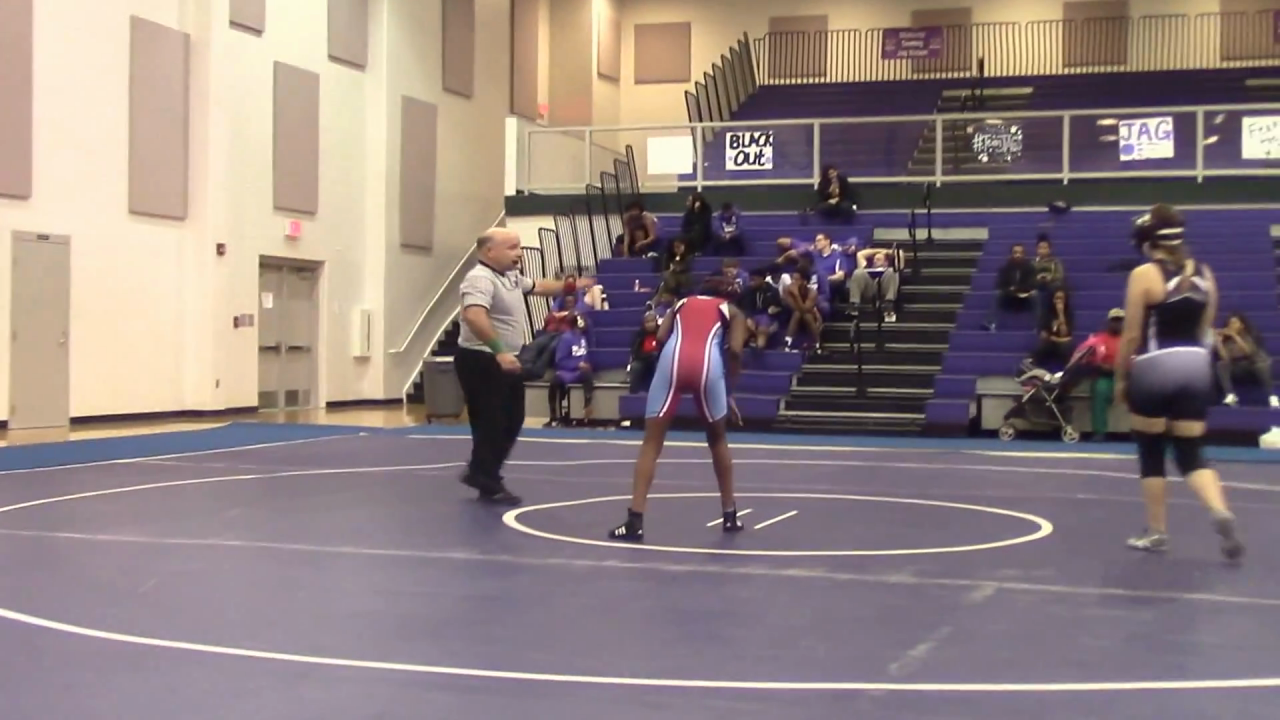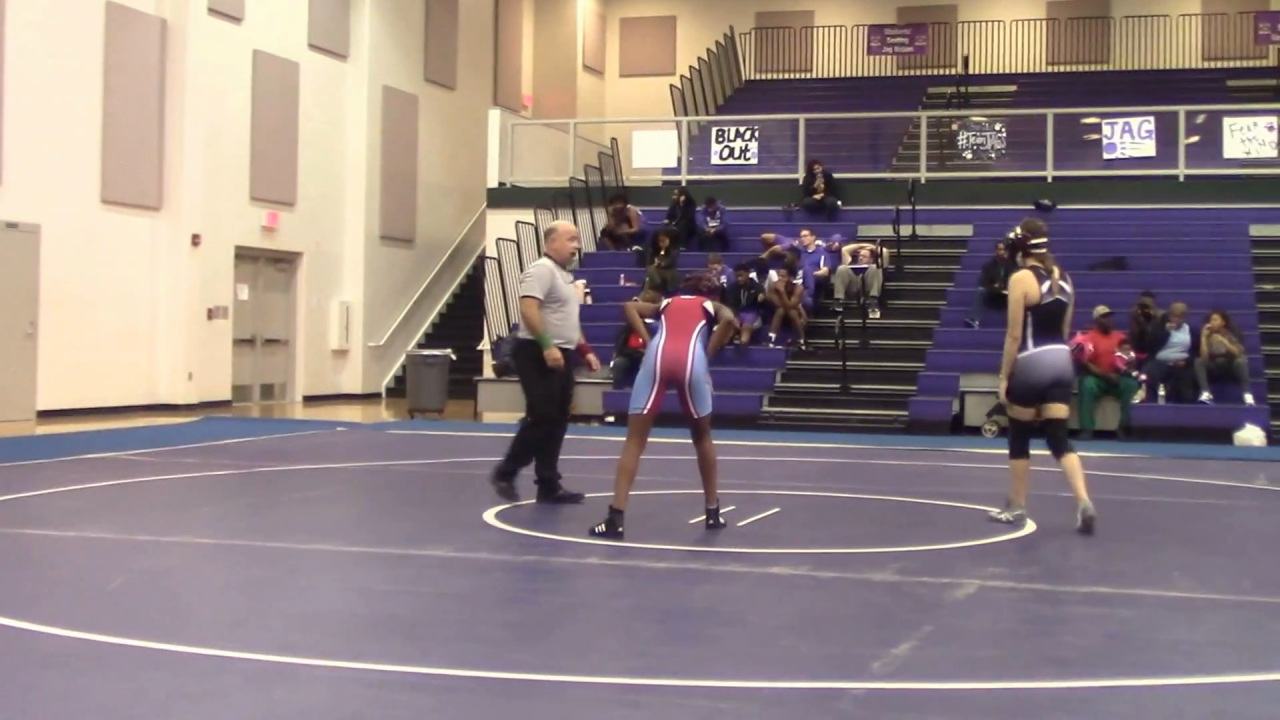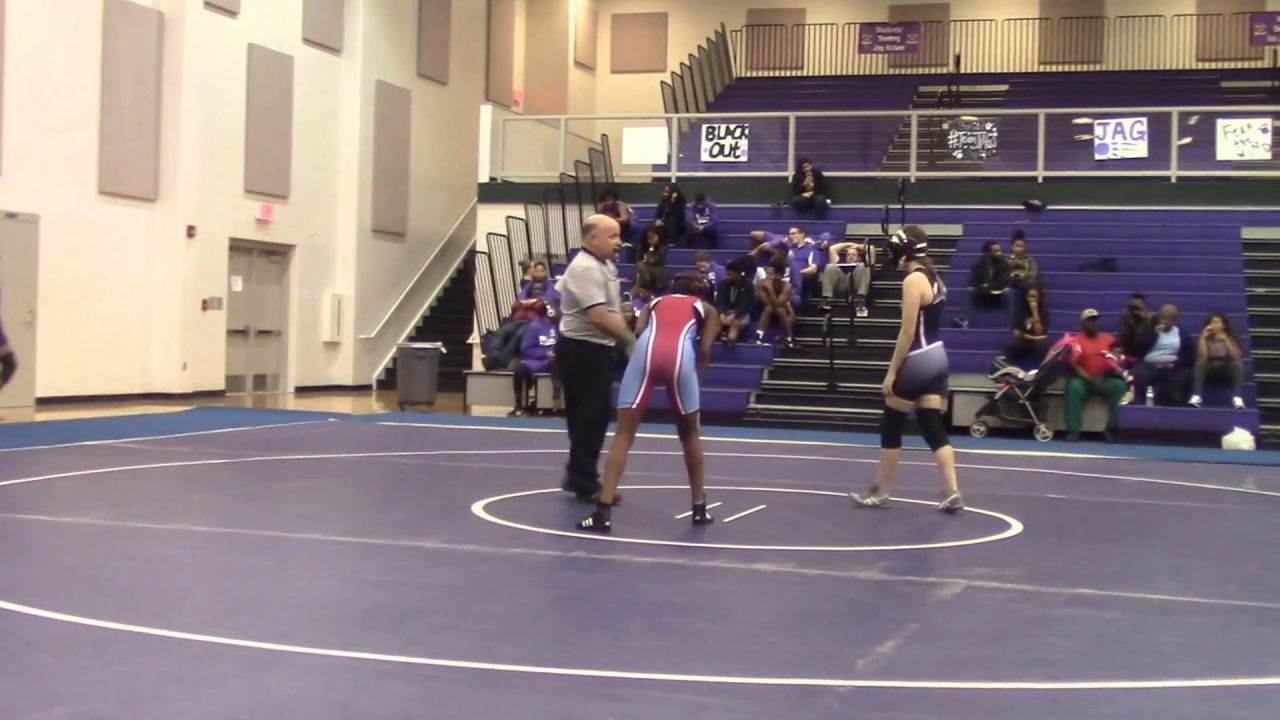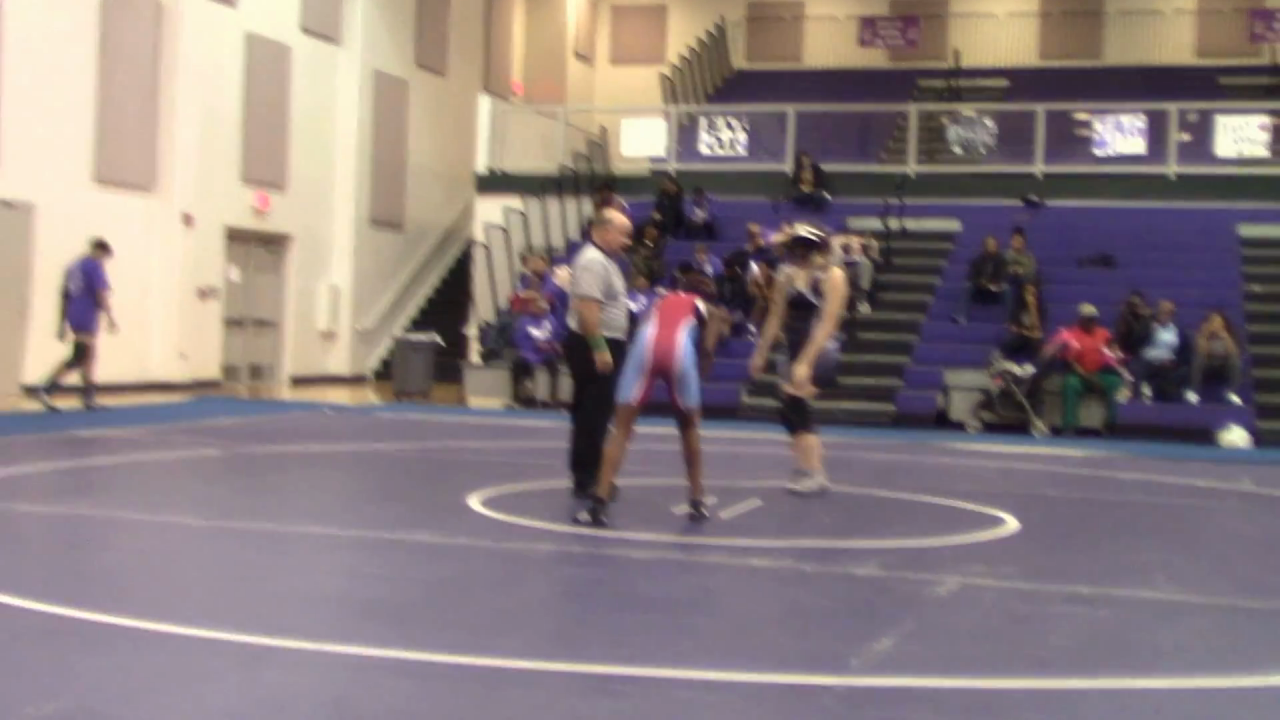
dt=1s
person 1, frame 1
left shoulder: (1144, 274)
right shoulder: (1203, 273)
left elbow: (1131, 336)
right elbow: (1204, 331)
left wrist: (1121, 378)
left hip: (1155, 367)
right hip: (1196, 367)
left knee: (1150, 454)
right knee: (1192, 456)
left ankle: (1156, 533)
right ankle: (1221, 513)
person 1, frame 2
left shoulder: (1021, 279)
right shoulder: (1063, 278)
left elbow: (1014, 334)
right elbow: (1065, 330)
left wrist: (1004, 377)
left hip: (1031, 363)
right hip: (1061, 361)
left knee: (1018, 439)
right knee: (1060, 439)
left ankle: (1015, 508)
right ankle: (1083, 502)
person 1, frame 3
left shoulder: (913, 281)
right shoulder: (933, 278)
left elbow: (908, 332)
left wrist: (892, 372)
left hip: (917, 360)
right hip: (936, 356)
left knee: (891, 426)
right knee: (934, 429)
left ankle: (880, 491)
right ankle: (952, 492)
person 1, frame 4
left shoulder: (832, 276)
right shoulder: (787, 273)
left elbow: (828, 324)
right elbow: (777, 316)
left wrist: (805, 362)
right wrist: (761, 352)
left hip: (818, 351)
right hip: (795, 350)
left knee: (792, 409)
right knee: (800, 414)
left ankle: (808, 472)
right ankle: (815, 474)
person 2, frame 1
left shoulder: (511, 275)
right shoulder: (480, 279)
left elbow: (536, 286)
right elbow: (472, 317)
left wrist: (571, 286)
right wrist: (499, 352)
left hip: (507, 362)
right hip: (481, 363)
left knee: (512, 422)
right knee: (490, 426)
left ankle: (478, 472)
right ankle: (491, 487)
person 2, frame 2
left shoulder: (566, 275)
right shoulder: (541, 269)
right elbow: (528, 309)
left wrist: (585, 351)
right wrist: (548, 346)
left hip: (562, 357)
right hip: (539, 356)
left knee: (557, 422)
right knee: (542, 418)
left ankle: (548, 486)
right ankle: (505, 473)
person 2, frame 3
left shoulder: (605, 265)
right shoulder: (585, 268)
left elbow: (613, 308)
right elbow: (598, 316)
left wrist: (628, 335)
right wrist: (629, 339)
left hip: (596, 350)
right hip: (582, 351)
left knee: (595, 417)
right knee: (589, 419)
left ankle: (577, 475)
right ankle: (587, 485)
person 2, frame 4
left shoulder: (606, 260)
right shoulder: (592, 261)
right elbow: (586, 309)
right wrist: (599, 349)
left hip: (606, 346)
right hip: (593, 347)
left knee: (597, 413)
right knee: (590, 414)
left ankle: (590, 475)
right ankle: (585, 480)
person 3, frame 1
left shoulder: (682, 304)
right shoulder: (730, 310)
left elbow: (661, 337)
right elbow: (736, 349)
right wrist: (730, 394)
left hip: (673, 360)
right hip: (707, 363)
left knee: (651, 444)
right knee: (717, 441)
left ankle: (635, 521)
right ankle: (730, 515)
person 3, frame 2
left shoulder: (666, 303)
right shoulder: (713, 306)
left elbow: (629, 306)
right elbow: (729, 321)
left wrist: (648, 341)
right wrist: (707, 356)
left hip: (658, 356)
right hip: (691, 358)
left knee: (634, 441)
right knee: (702, 438)
left ankle: (615, 518)
right ankle: (712, 512)
person 3, frame 3
left shoulder: (657, 302)
right shoulder: (706, 309)
left elbow: (638, 331)
right elbow: (703, 351)
right wrist: (695, 376)
left hip: (647, 351)
right hip: (680, 354)
left knee: (623, 435)
right knee: (689, 435)
left ankle: (603, 513)
right ankle: (699, 508)
person 3, frame 4
left shoulder: (662, 301)
right shoulder: (709, 309)
right elbow: (707, 348)
right wrist: (697, 374)
left hip: (647, 345)
right hip: (680, 349)
left knee: (621, 430)
right knee: (688, 429)
left ankle: (599, 506)
right ankle: (697, 503)
